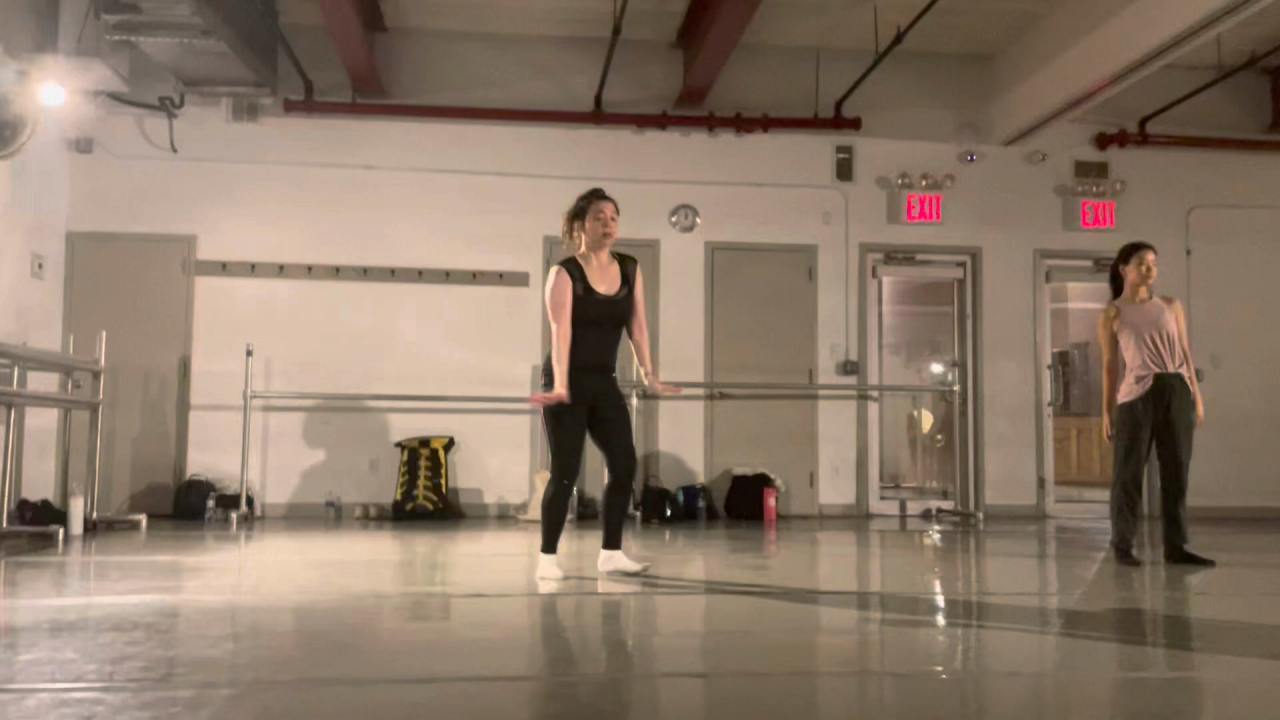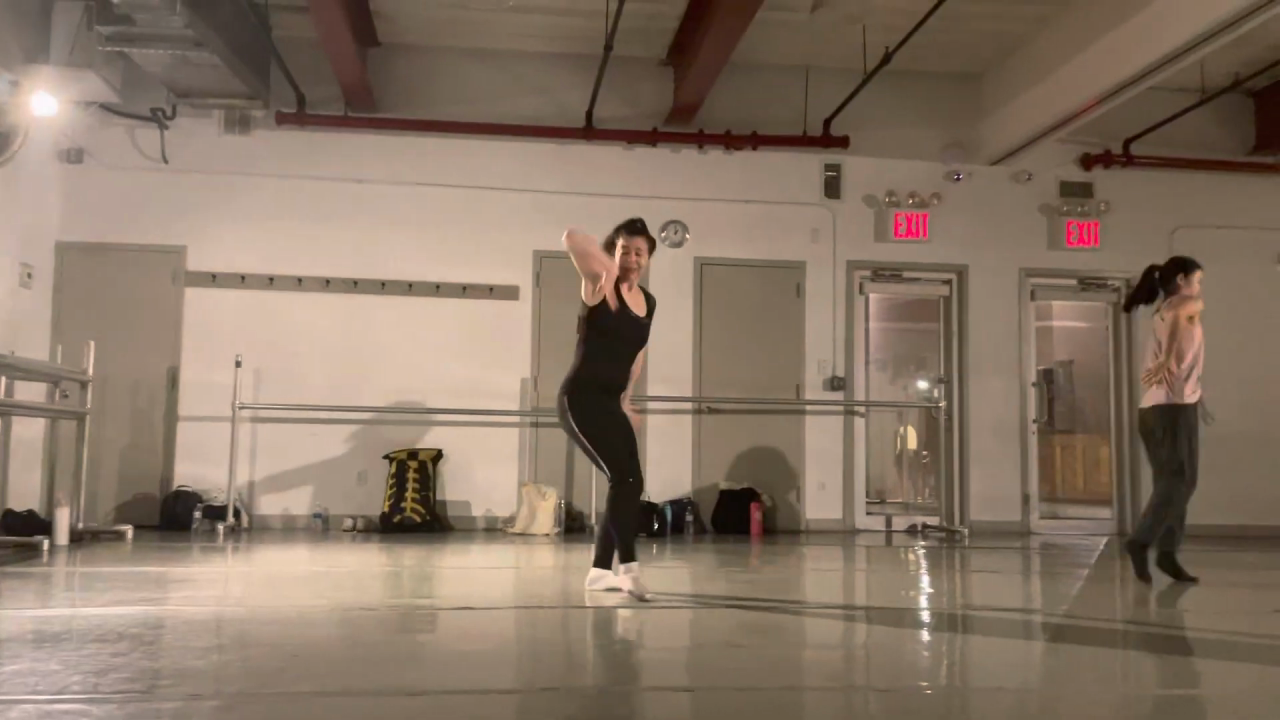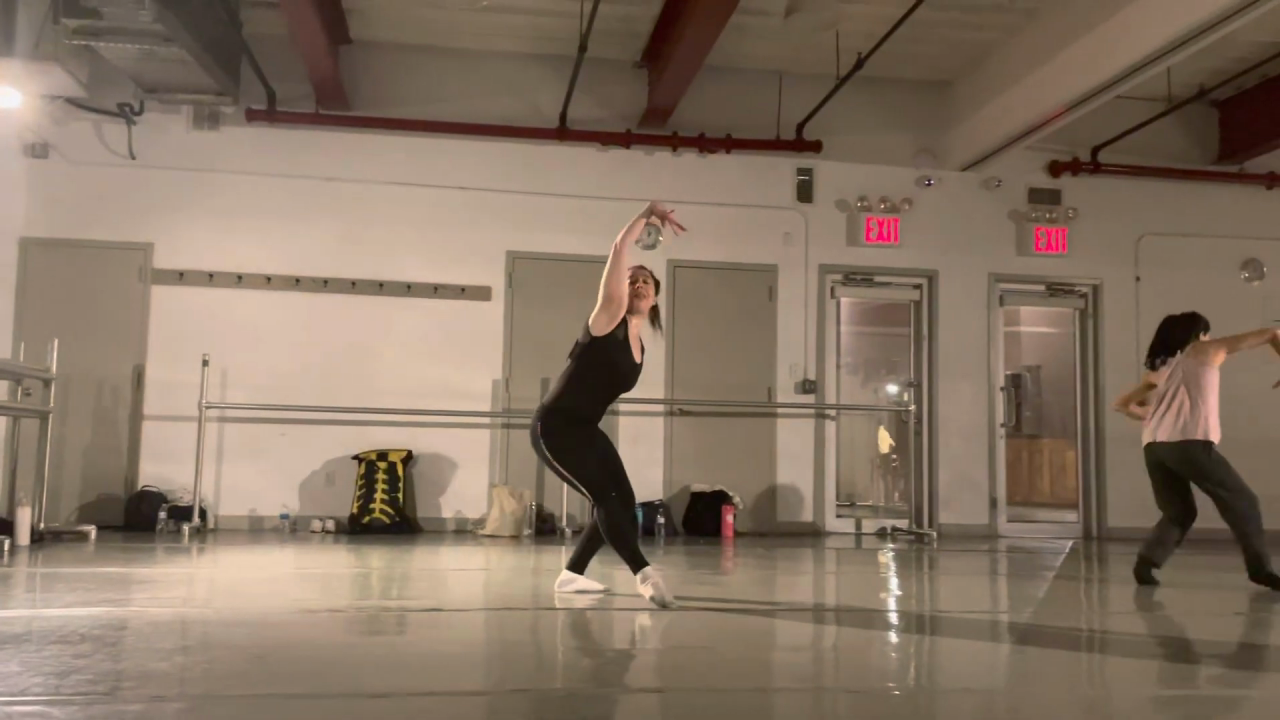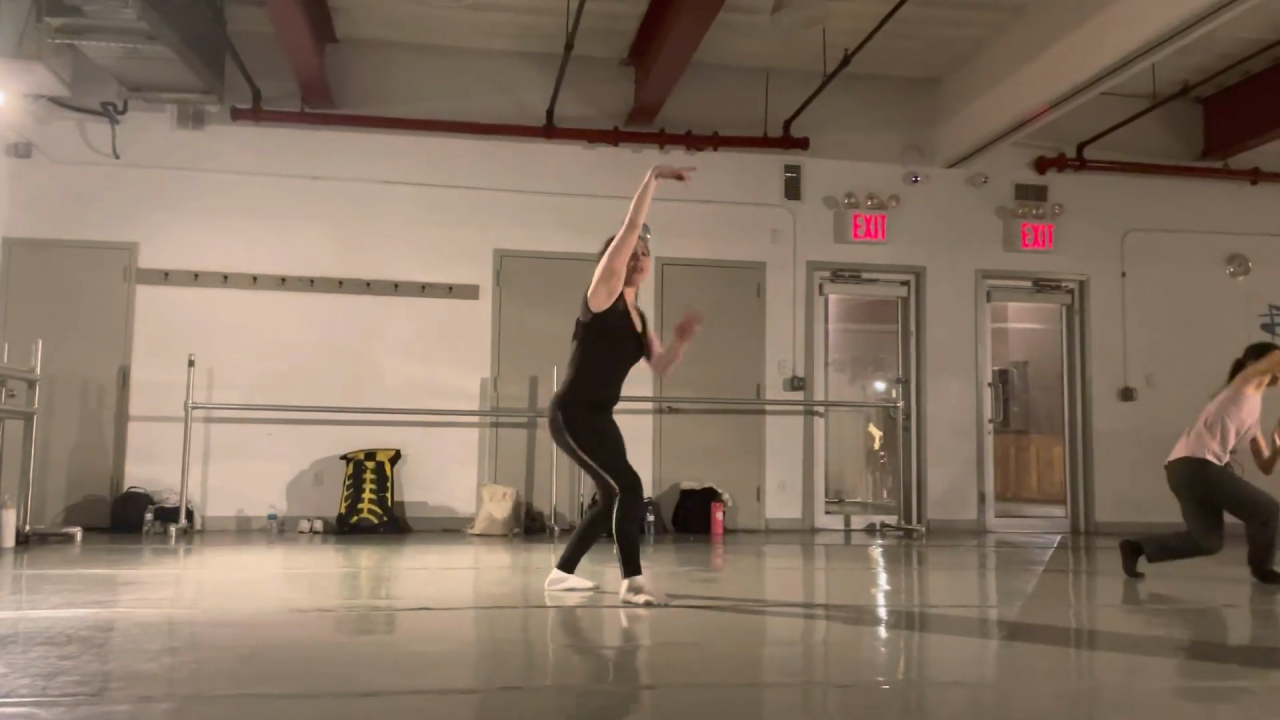
dt=0.5s
person 1, frame 1
left shoulder: (629, 269)
right shoulder: (564, 273)
left elbow: (636, 324)
right elbow: (560, 334)
left wrist: (649, 375)
right wrist: (559, 385)
left hip: (603, 382)
right hip: (567, 383)
left knee: (625, 465)
right knee: (566, 472)
left ankle: (611, 552)
right ankle: (547, 557)
person 1, frame 2
left shoulder: (647, 301)
right shoulder: (598, 283)
right elbow: (571, 237)
left wrist: (625, 401)
right wrist: (604, 275)
left hip: (610, 404)
right hip: (581, 399)
left knee: (632, 486)
right knee: (624, 478)
left ankle: (601, 570)
right ankle: (628, 566)
person 1, frame 3
left shoulder: (638, 346)
right shoulder: (609, 317)
right elbow: (618, 254)
right wrist: (647, 214)
left hip: (587, 431)
right hip: (554, 429)
left knee: (623, 501)
right knee: (606, 497)
left ankle: (571, 574)
right ankle: (645, 575)
person 1, frame 4
left shoulder: (638, 316)
right shoulder: (603, 294)
left elbow: (662, 363)
right elbow: (630, 227)
left wrist: (682, 337)
right wrist: (654, 176)
left hip: (600, 419)
right hip: (572, 415)
left knee: (615, 498)
right knee: (628, 487)
left ankle: (562, 572)
right ankle: (633, 581)
person 2, frame 1
left shoulder: (1171, 306)
right shoulder: (1112, 315)
left elbow: (1185, 354)
right elbow: (1111, 366)
left wrist: (1196, 396)
right wrist: (1107, 411)
left hip: (1176, 392)
right hip: (1136, 396)
left knee: (1176, 472)
right knee: (1130, 472)
left ankle: (1175, 545)
right ankle: (1123, 544)
person 2, frame 2
left shoulder: (1166, 315)
right shoulder: (1184, 306)
right wrist: (1169, 361)
left hip: (1157, 407)
right hip: (1173, 405)
left knee: (1171, 480)
right knee: (1180, 479)
left ankle: (1167, 553)
right ankle: (1141, 542)
person 2, frame 3
left shoulder: (1159, 371)
right shoulder: (1208, 350)
left elbow: (1121, 404)
left hip: (1154, 447)
right hip: (1191, 443)
left knee: (1179, 513)
right knee: (1242, 502)
left ankle: (1145, 563)
person 2, frame 4
left shoulder: (1252, 414)
right shoulder: (1250, 380)
left hip: (1183, 467)
right hip: (1195, 464)
left knee: (1208, 540)
left ankle: (1137, 547)
